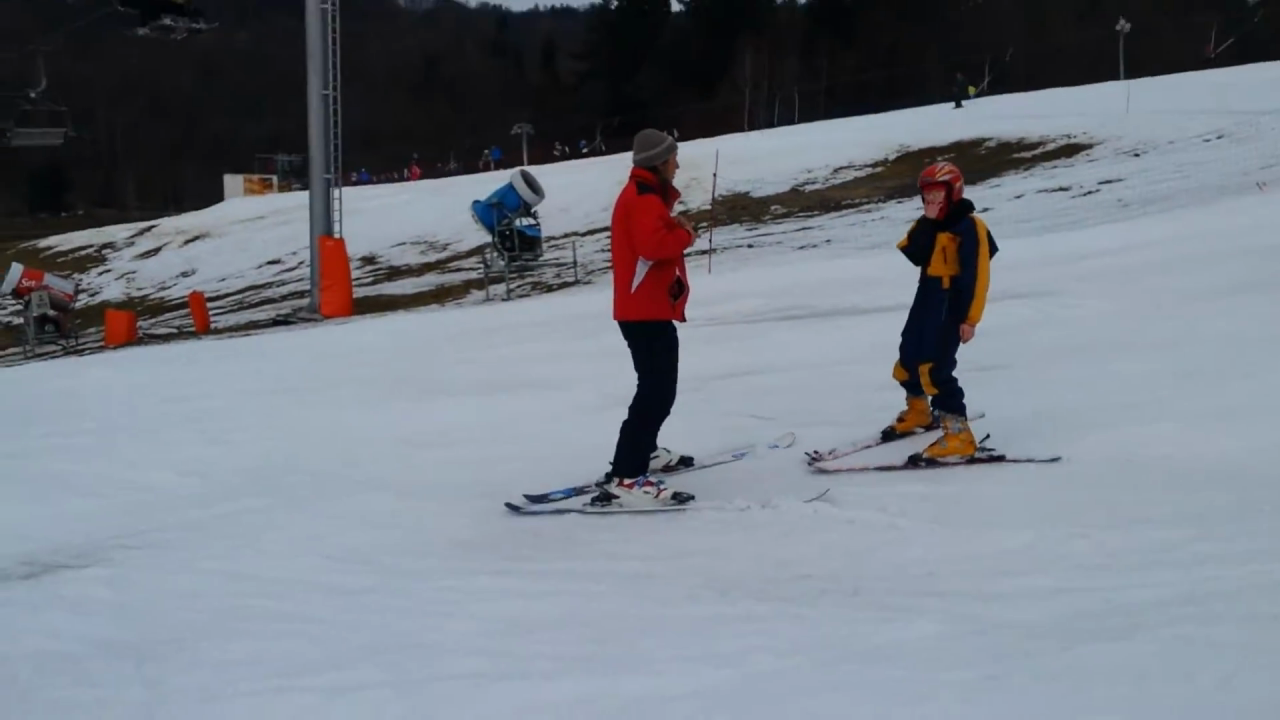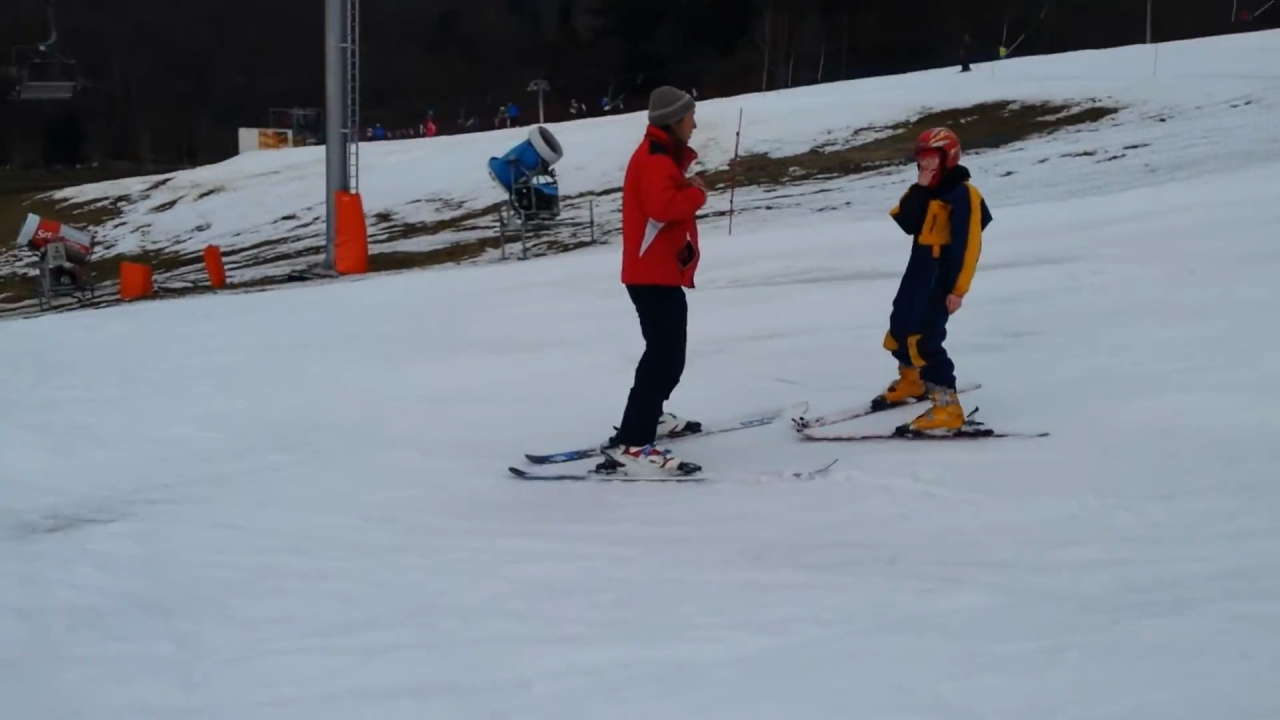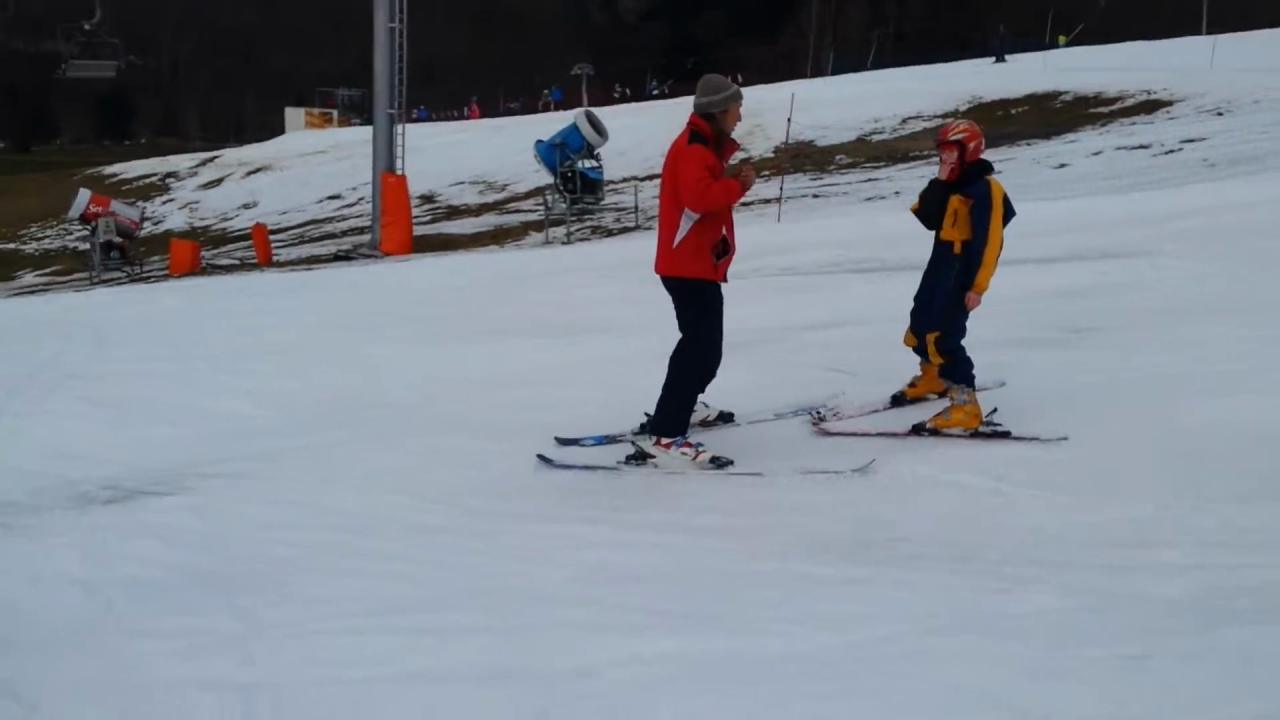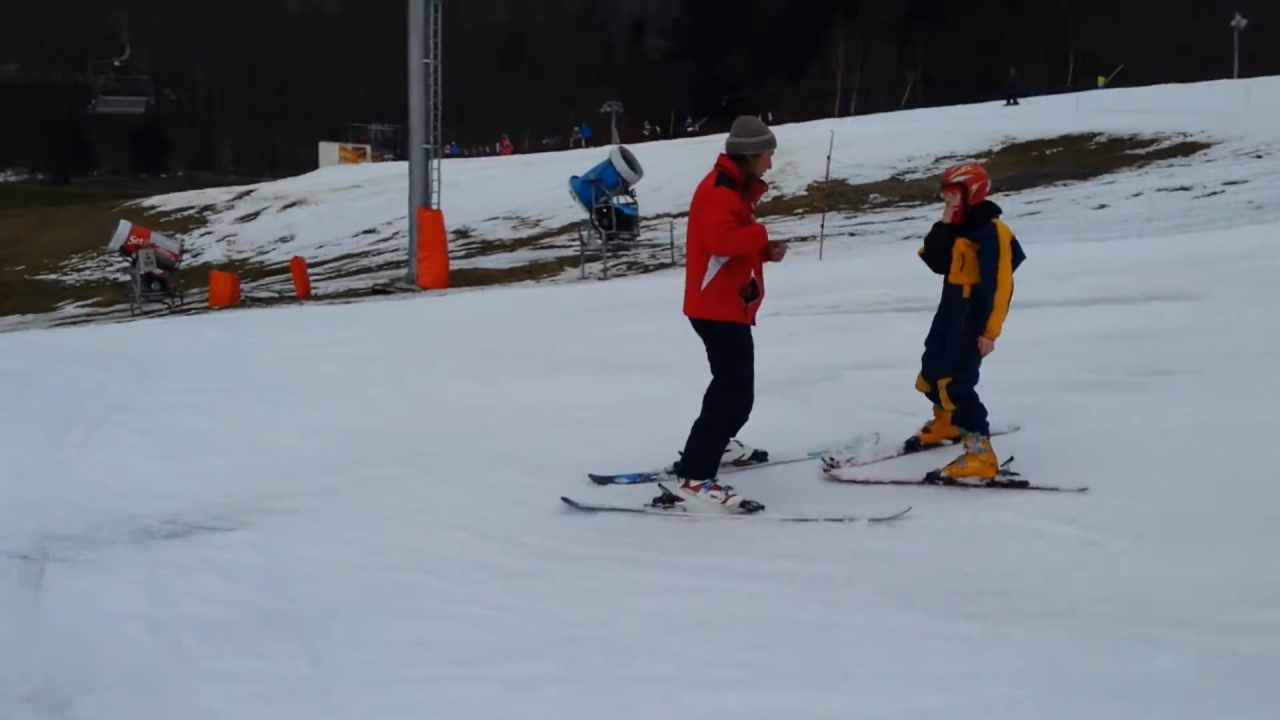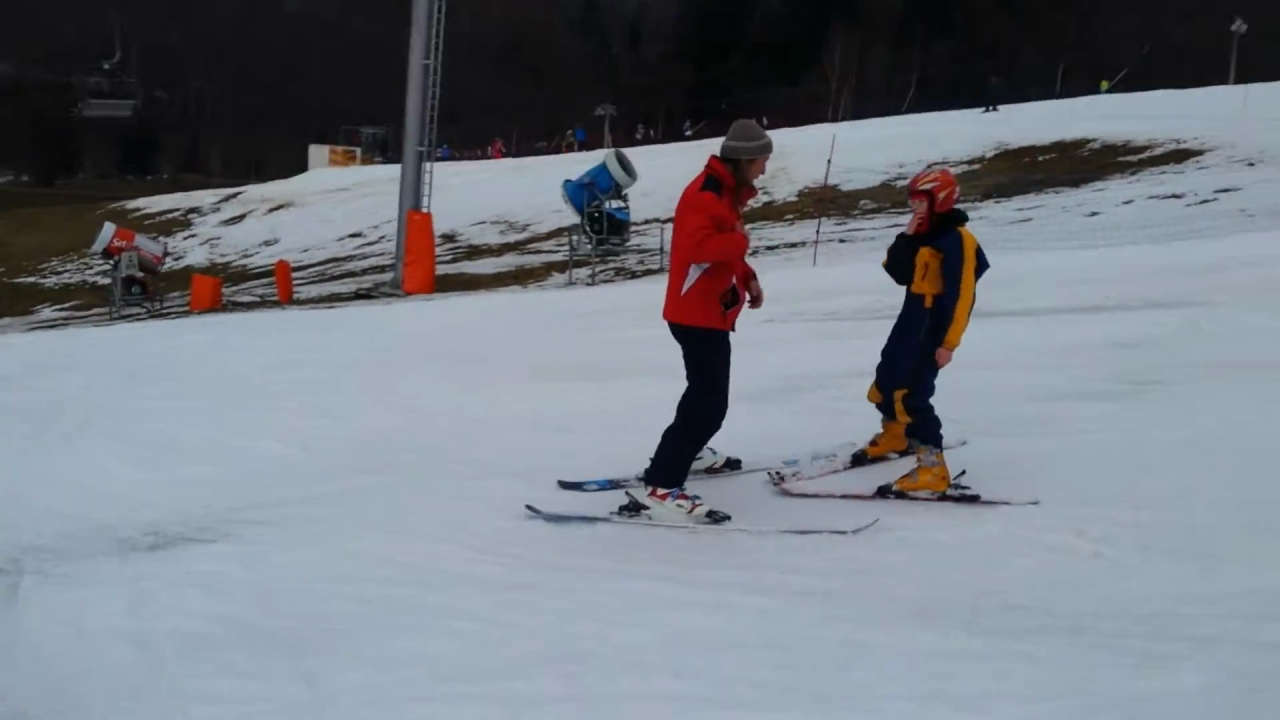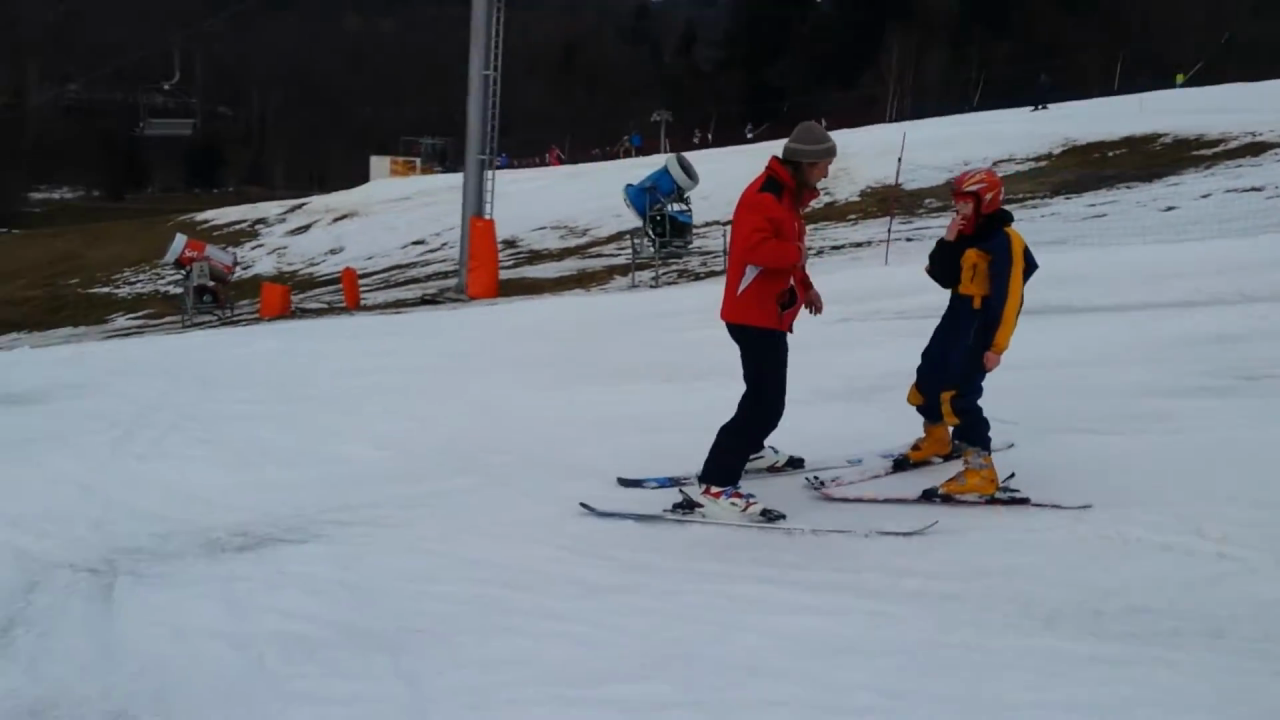
dt=0.2s
person 1, frame 1
left shoulder: (642, 194)
right shoulder: (643, 198)
right elbow: (653, 245)
left wrist: (675, 228)
right wrist: (685, 235)
left hip: (646, 307)
right hip: (646, 310)
left knee: (657, 386)
right knee: (657, 391)
left ankle: (644, 451)
right ankle: (626, 476)
person 1, frame 2
left shoulder: (660, 155)
right shoulder: (655, 157)
right elbow: (664, 206)
left wrist: (690, 191)
right wrist: (697, 194)
left hip: (657, 271)
right hip: (656, 274)
left knee: (663, 351)
right knee: (668, 358)
left ankle: (649, 416)
right ankle: (631, 443)
person 1, frame 3
left shoulder: (703, 144)
right shoulder: (693, 147)
left elbow: (710, 195)
right elbow: (699, 196)
left wrist: (734, 182)
right wrist: (736, 184)
left hip: (694, 262)
right hip: (691, 265)
left knee: (697, 341)
right knee: (705, 352)
left ankle: (683, 405)
right ankle: (663, 434)
person 1, frame 4
left shoulder: (734, 186)
right shoulder: (720, 189)
right elbow: (721, 240)
left wrist: (767, 250)
right wrist: (760, 233)
left hip: (725, 304)
right hip: (719, 307)
left knee: (729, 382)
right knee: (736, 395)
left ankle: (717, 444)
right ankle: (692, 476)
person 1, frame 5
left shoulder: (722, 191)
right shoulder: (706, 193)
right elbow: (699, 245)
left wrist: (747, 278)
right wrist: (739, 241)
left hip: (706, 310)
right hip: (699, 314)
left knee: (704, 389)
right knee: (710, 404)
left ankle: (688, 451)
person 1, frame 6
left shoulder: (785, 193)
right shoulder: (765, 195)
right elbow: (753, 248)
left wrist: (804, 286)
right wrist: (794, 255)
left hip: (768, 312)
right hip: (756, 314)
left knee: (766, 391)
right knee: (766, 402)
left ankle: (750, 449)
person 2, frame 1
left shoulder: (969, 226)
right shoulder: (930, 222)
left elbow: (977, 274)
right elbow: (916, 256)
left wrist: (970, 318)
right wrist: (926, 223)
left hip: (951, 301)
right hip: (926, 296)
left knee: (933, 367)
right knee: (908, 358)
left ankle: (959, 435)
right ankle: (919, 411)
person 2, frame 2
left shoulder: (962, 193)
right shoulder: (925, 189)
left elbow: (968, 244)
right elbow: (909, 225)
left wrist: (958, 288)
right wrist: (918, 190)
left hip: (943, 271)
right hip: (919, 265)
left knee: (923, 338)
right knee: (899, 328)
left ankle: (947, 406)
right ankle: (912, 381)
person 2, frame 3
left shoulder: (985, 188)
right shoulder: (949, 183)
left elbow: (989, 241)
right elbow: (929, 220)
left wrist: (978, 285)
right wrist: (937, 184)
left hip: (964, 268)
right hip: (941, 261)
left knee: (942, 334)
right knee: (920, 324)
left ankle: (964, 407)
right ankle: (932, 377)
person 2, frame 4
left shoulder: (991, 231)
right shoulder: (956, 226)
left elbow: (999, 284)
right elbow: (937, 264)
left wrist: (990, 330)
right wrist: (942, 227)
left hip: (974, 312)
right hip: (951, 306)
left knee: (955, 380)
right knee: (931, 369)
left ankle: (980, 454)
right ankle: (946, 423)
person 2, frame 5
left shoulder: (957, 240)
right shoulder: (921, 233)
left elbow: (961, 295)
right elbow: (901, 275)
left wrist: (949, 341)
right wrist: (905, 238)
left hip: (934, 322)
right hip: (911, 316)
left knee: (909, 392)
right knee: (885, 379)
left ankle: (933, 468)
right ankle: (894, 435)
person 2, frame 6
left shoulder: (1004, 241)
right shoulder: (965, 235)
left elbow: (1009, 297)
right elbow: (945, 279)
left wrist: (997, 344)
right wrist: (947, 242)
left hip: (981, 324)
right hip: (956, 318)
left knee: (956, 394)
right knee: (927, 381)
left ankle: (980, 470)
right ankle: (937, 439)
